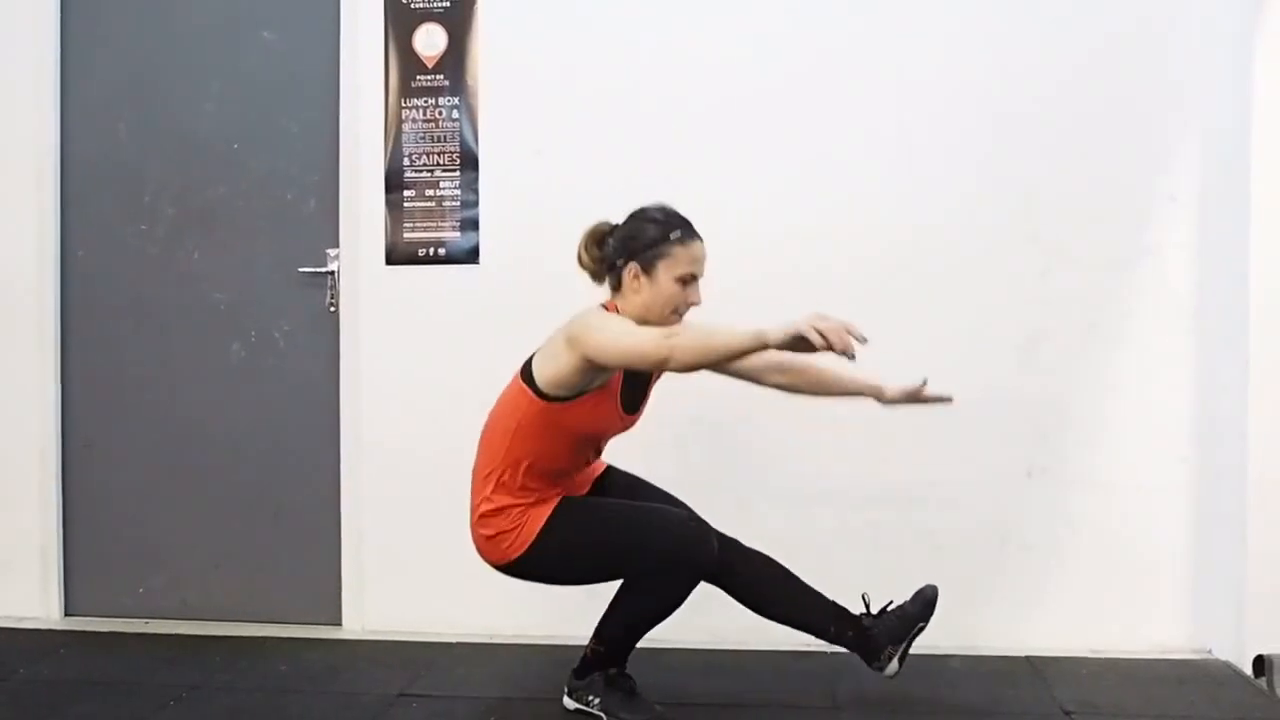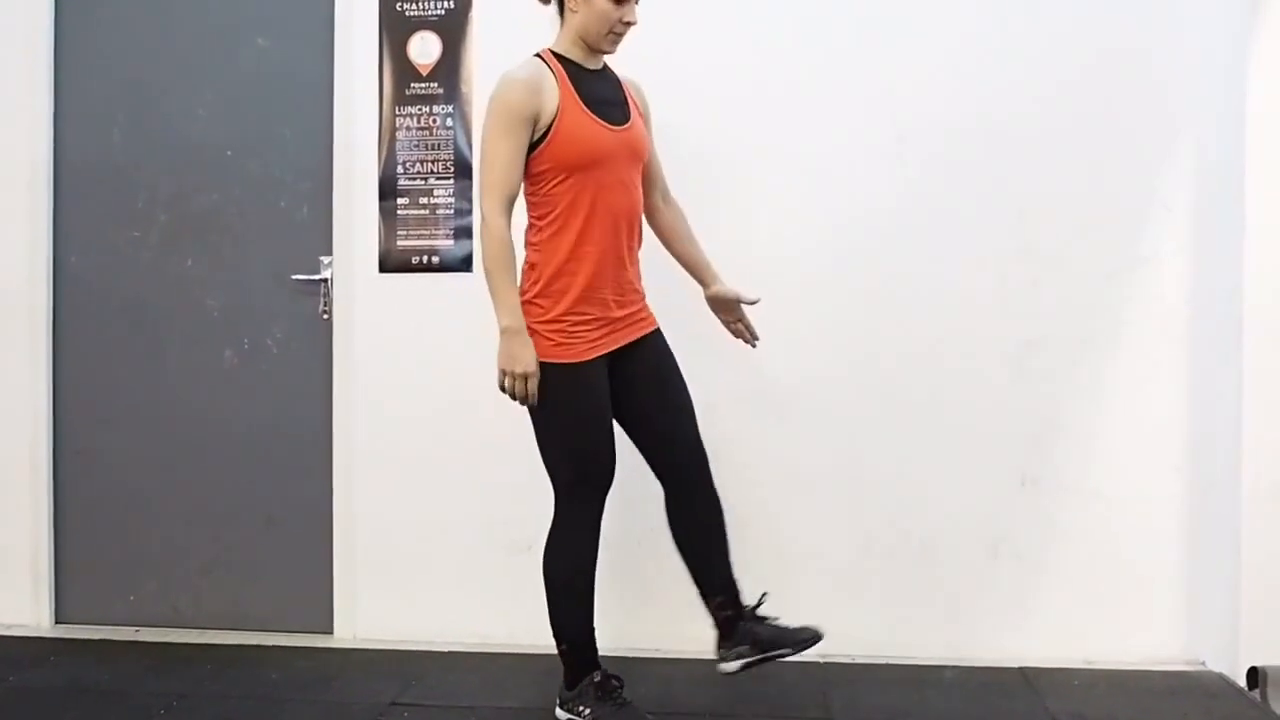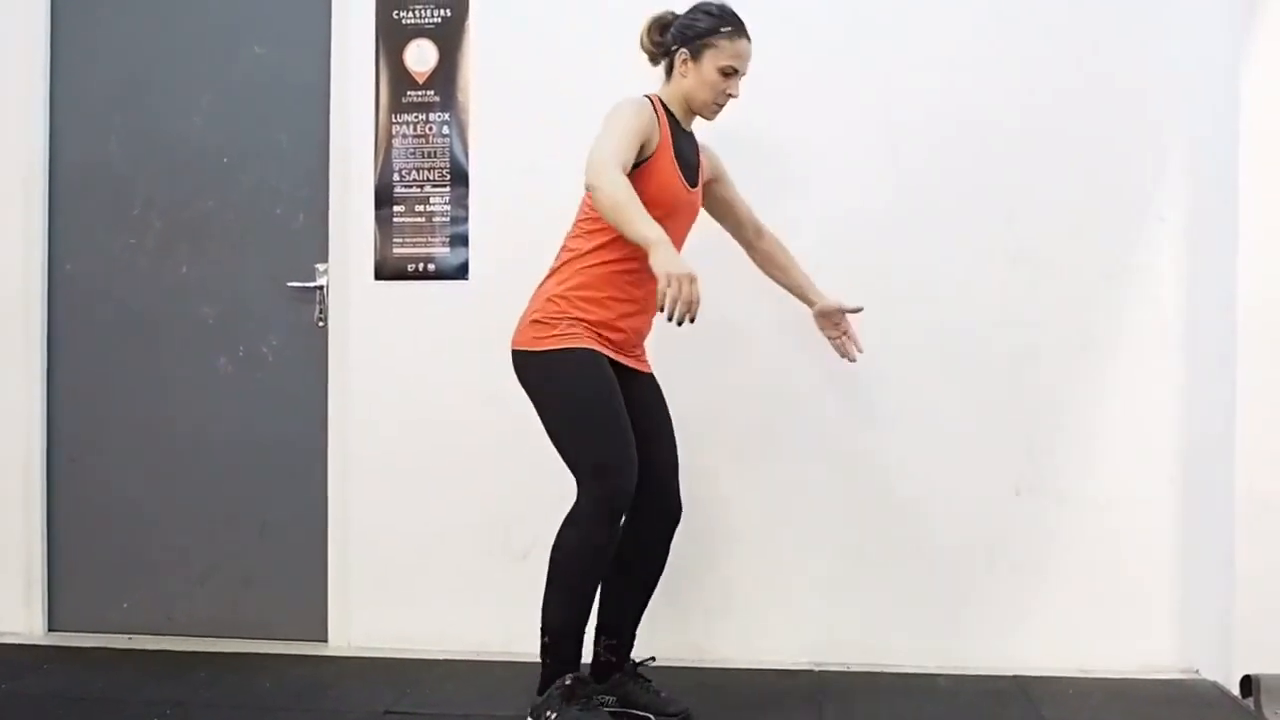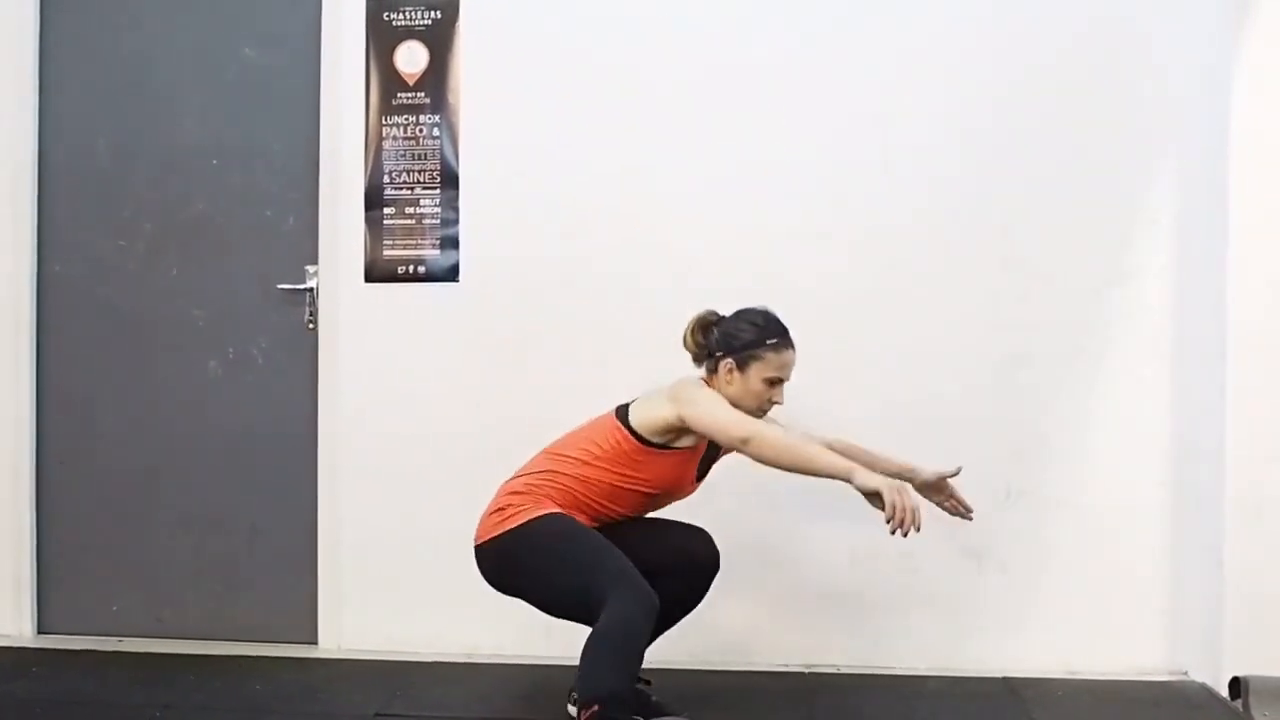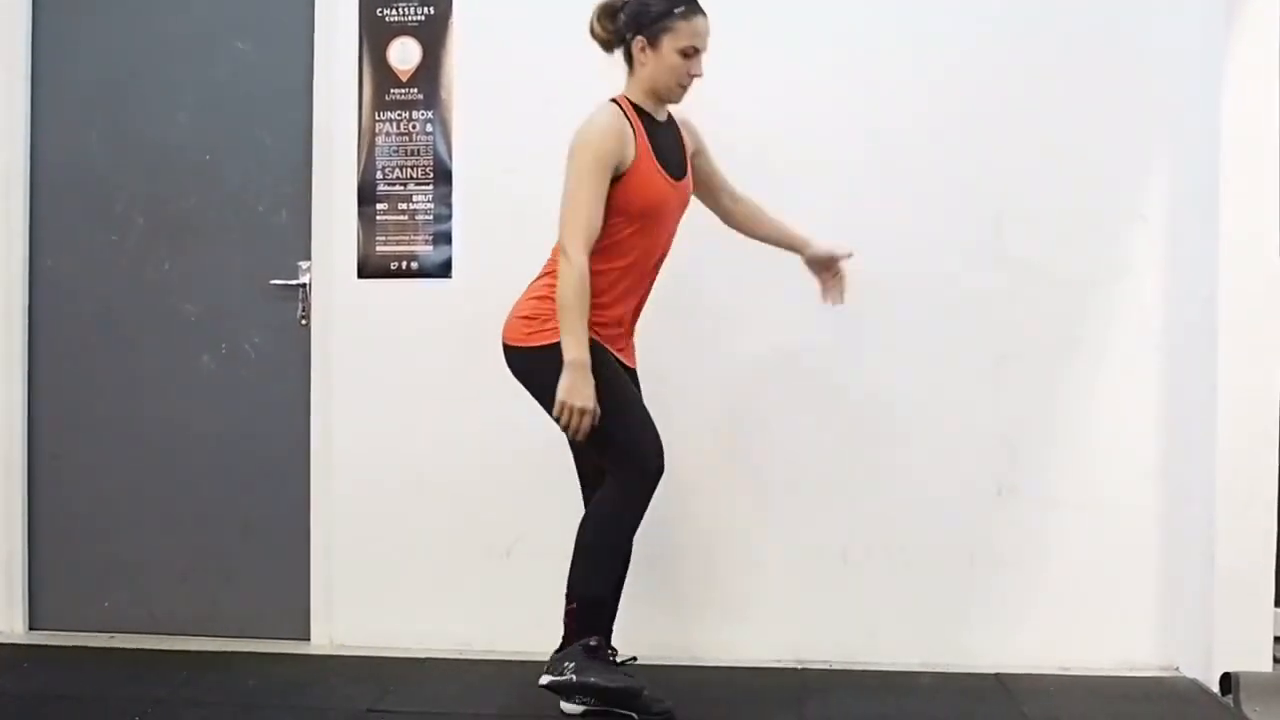
dt=1s
person 1, frame 1
left shoulder: (658, 334)
right shoulder: (589, 334)
left elbow: (767, 369)
right elbow: (672, 351)
left wrist: (878, 389)
right wrist: (774, 330)
left hip: (569, 486)
right hip: (516, 519)
left knee: (716, 550)
right knee: (686, 545)
left ankle: (866, 635)
person 1, frame 2
left shoulder: (628, 93)
right shoulder: (525, 87)
left elbow: (656, 198)
right elbow: (493, 215)
left wrist: (712, 283)
right wrist: (512, 330)
left hip: (630, 325)
right hip: (558, 335)
left knee: (688, 468)
right knee: (583, 499)
left ankle: (735, 627)
person 1, frame 3
left shoulder: (700, 158)
right shoulder: (638, 115)
left elbow: (752, 232)
right elbow: (601, 178)
left wrist: (815, 301)
right wrist: (661, 247)
left hip: (621, 351)
right hip: (562, 334)
left knee: (660, 508)
right knee: (609, 488)
person 1, frame 4
left shoulder: (722, 418)
right shoulder: (688, 400)
left elbow: (819, 447)
right elbow: (751, 440)
left wrist: (914, 478)
right wrist: (860, 476)
left hip: (572, 525)
right hip: (518, 525)
left knee: (694, 557)
right knee: (632, 601)
person 1, frame 5
left shoulder: (677, 130)
right shoulder: (608, 129)
left elbow: (726, 201)
right elbow: (574, 252)
left wrist: (804, 248)
right wrist: (576, 368)
left hip: (606, 341)
right hip: (554, 336)
left knee: (622, 484)
right knee: (632, 464)
left ankle: (587, 661)
right ankle: (578, 654)
